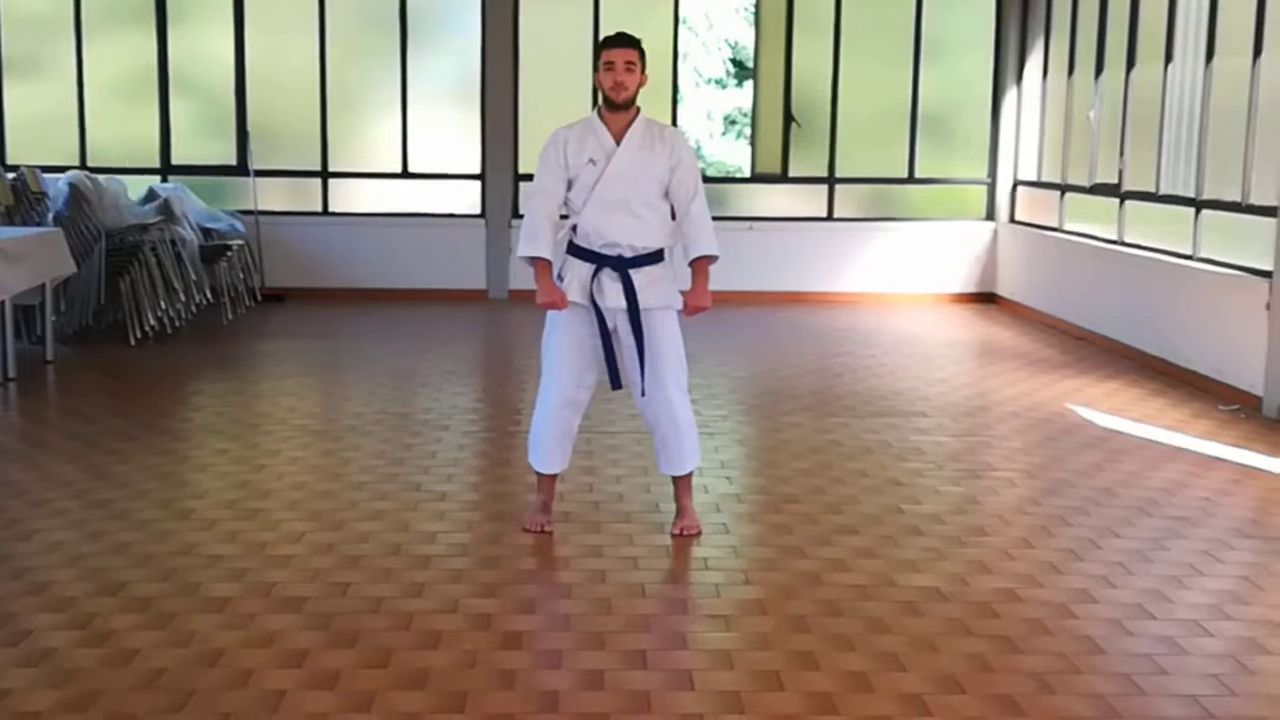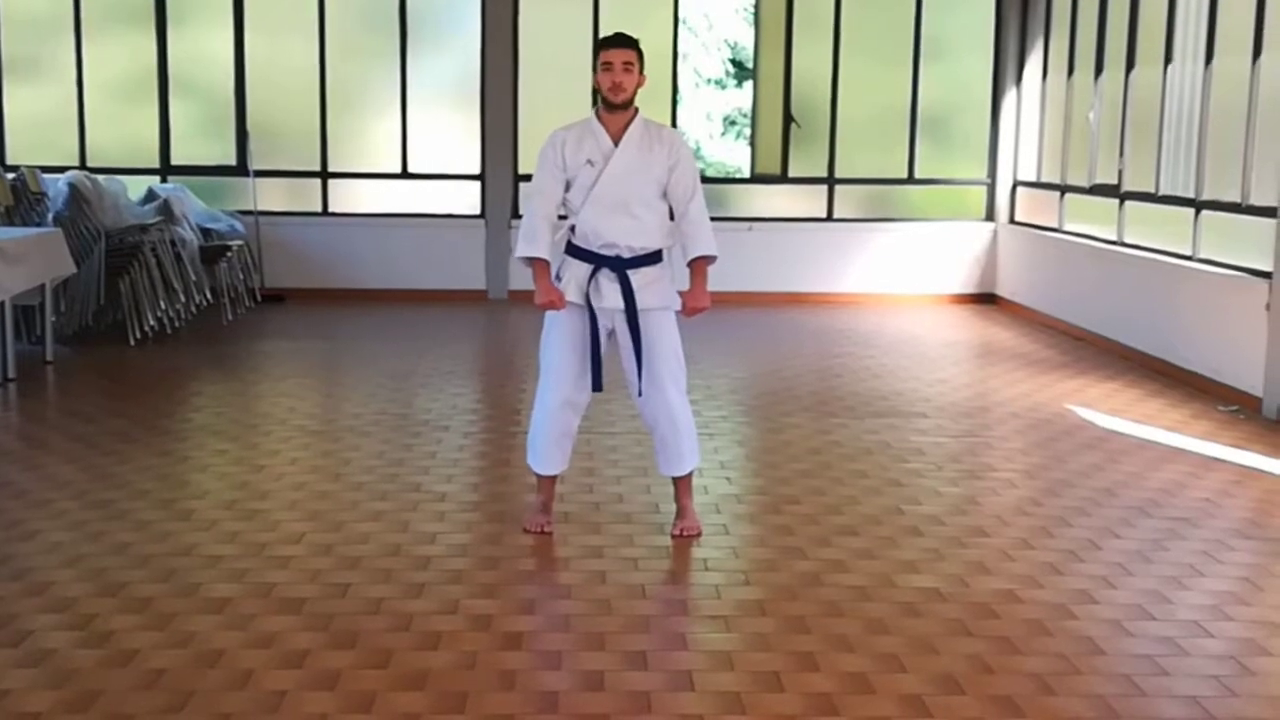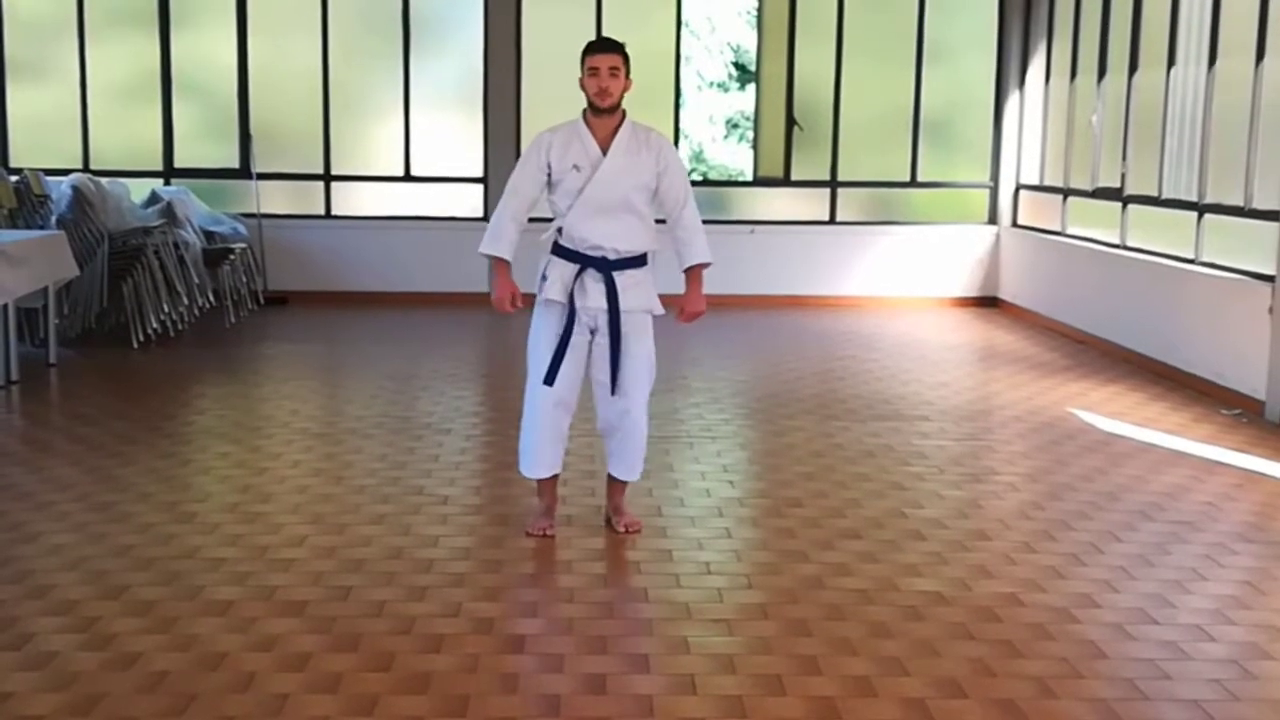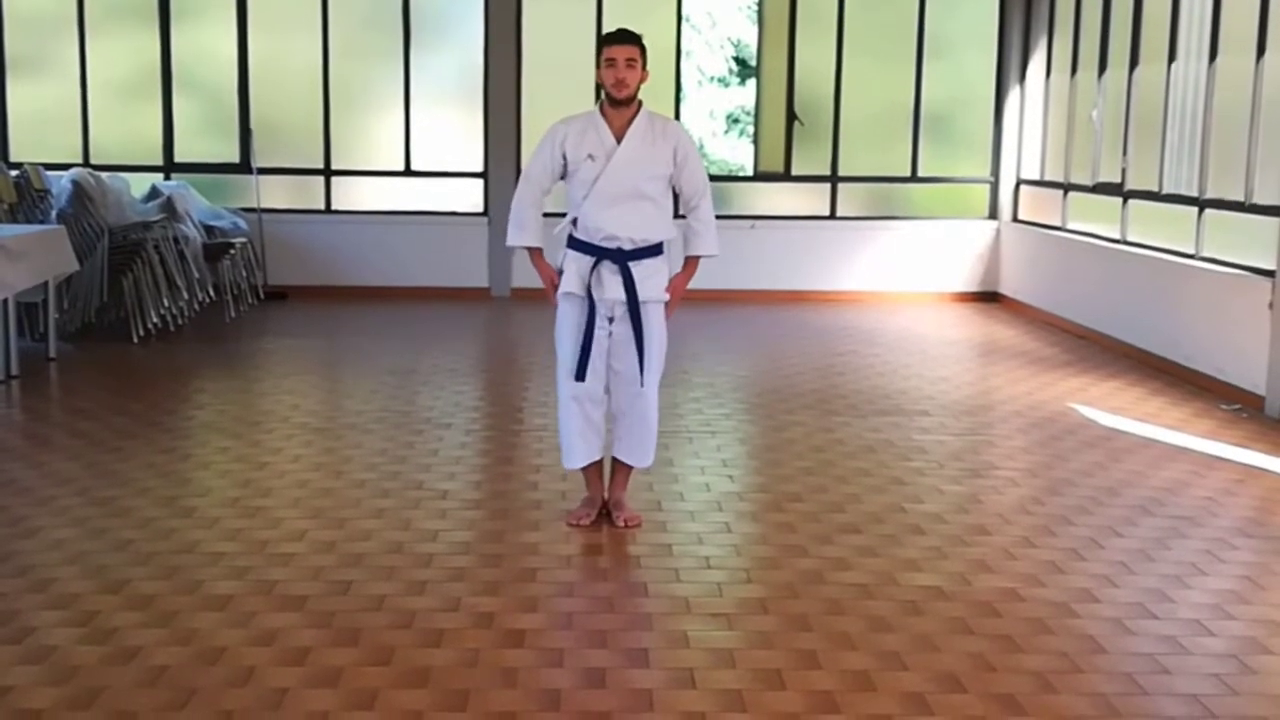
dt=0.7s
person 1, frame 1
left shoulder: (670, 144)
right shoulder: (566, 142)
left elbow: (692, 213)
right elbow: (541, 212)
left wrist: (700, 282)
right wrist: (544, 280)
left hip: (648, 281)
right hip: (581, 279)
left knee: (666, 393)
right knee: (560, 391)
left ankle: (684, 502)
right ankle: (544, 499)
person 1, frame 2
left shoulder: (668, 144)
right shoulder: (565, 142)
left elbow: (691, 213)
right elbow: (540, 212)
left wrist: (698, 282)
right wrist: (542, 279)
left hip: (646, 281)
right hip: (580, 279)
left knee: (665, 395)
right knee: (559, 393)
left ankle: (685, 502)
right ankle: (544, 498)
person 1, frame 3
left shoulder: (655, 147)
right shoulder: (551, 143)
left elbow: (683, 215)
right elbow: (513, 208)
left wrist: (694, 285)
right wrist: (501, 274)
left hip: (629, 285)
right hip: (565, 281)
left knee: (627, 400)
right knee: (547, 394)
left ankle: (615, 500)
right ankle: (546, 502)
person 1, frame 4
left shoulder: (671, 137)
right shoulder: (567, 134)
left elbow: (699, 204)
right elbow: (528, 195)
left wrist: (686, 273)
right wrist: (541, 266)
left hip: (644, 275)
right hip: (583, 273)
left knee: (638, 387)
right knee: (579, 384)
left ankle: (618, 492)
right ankle: (592, 491)
